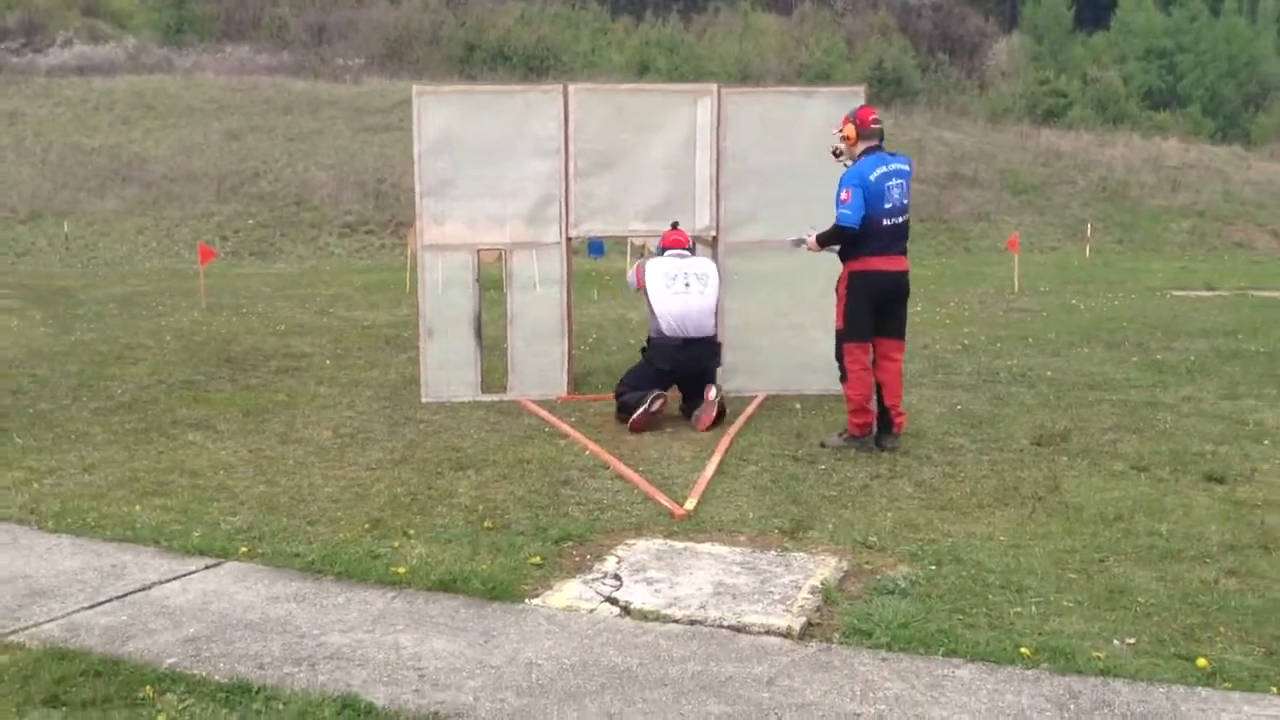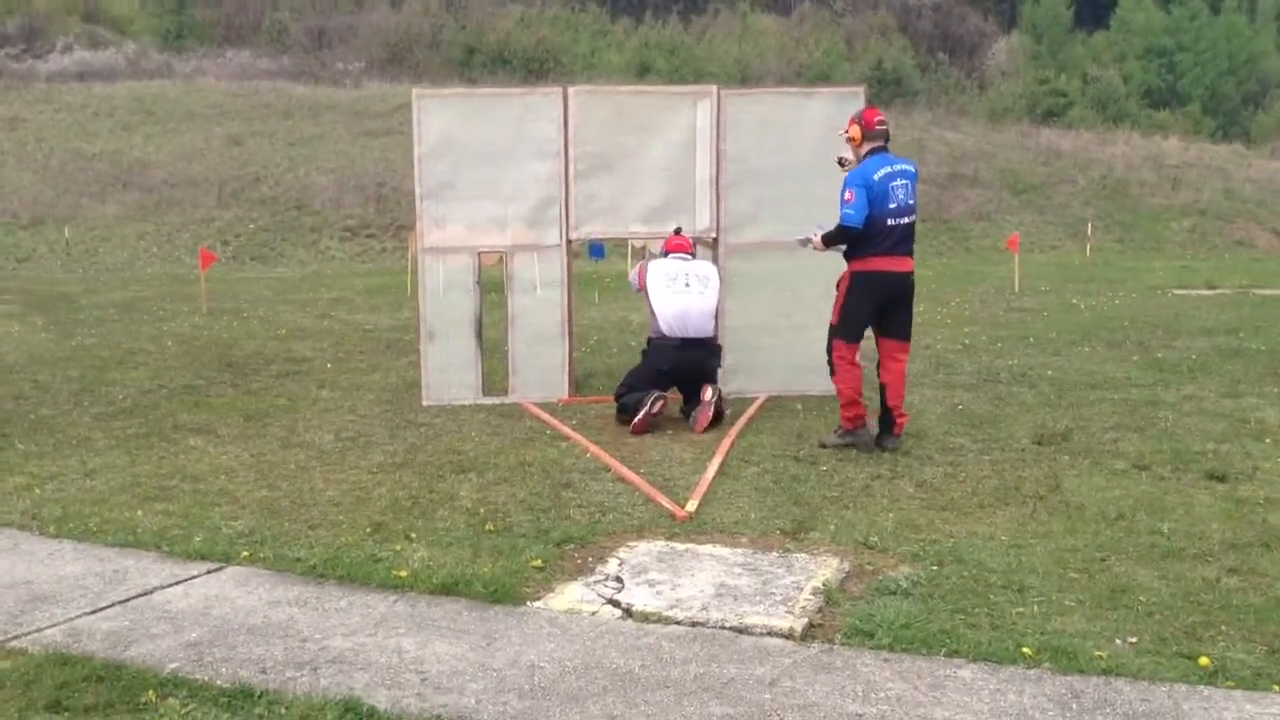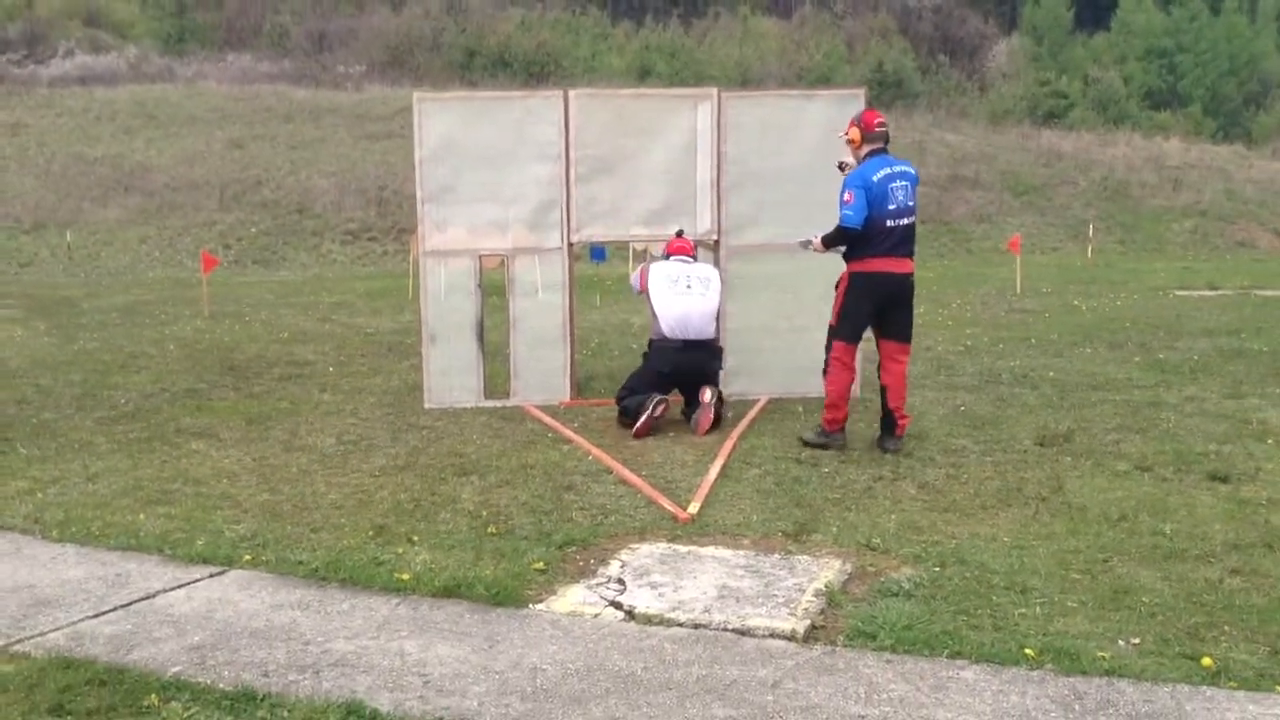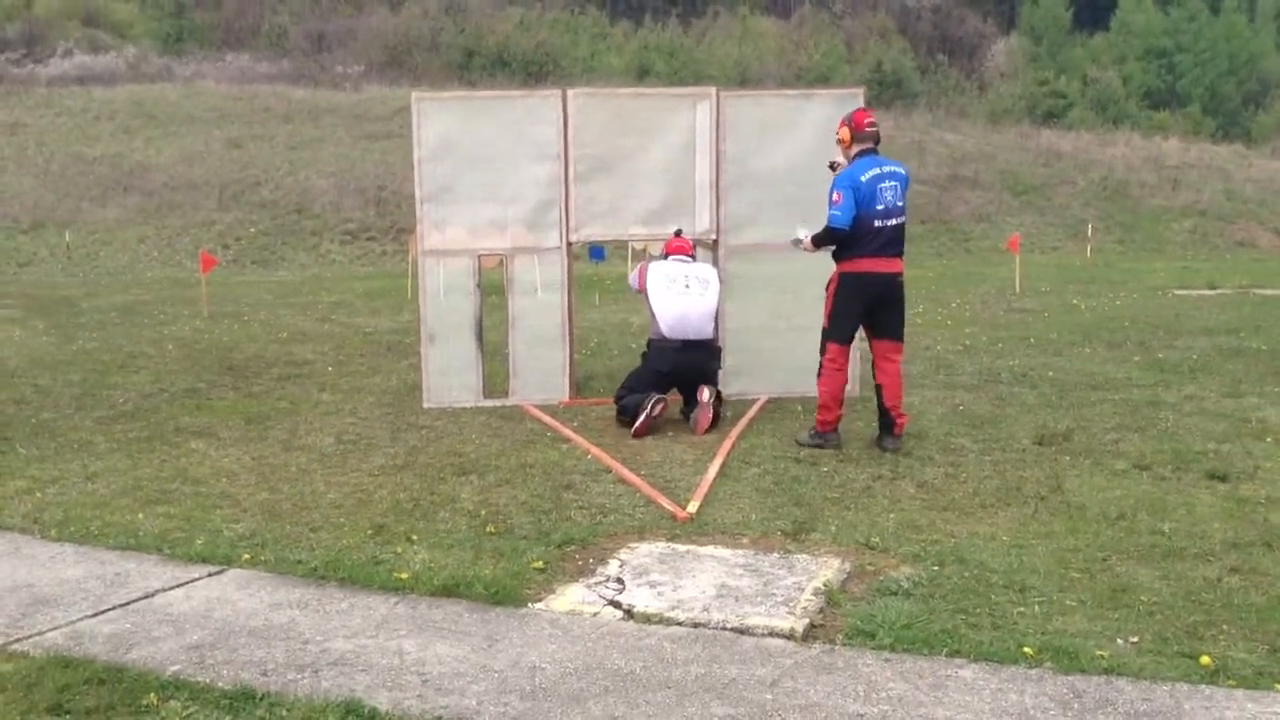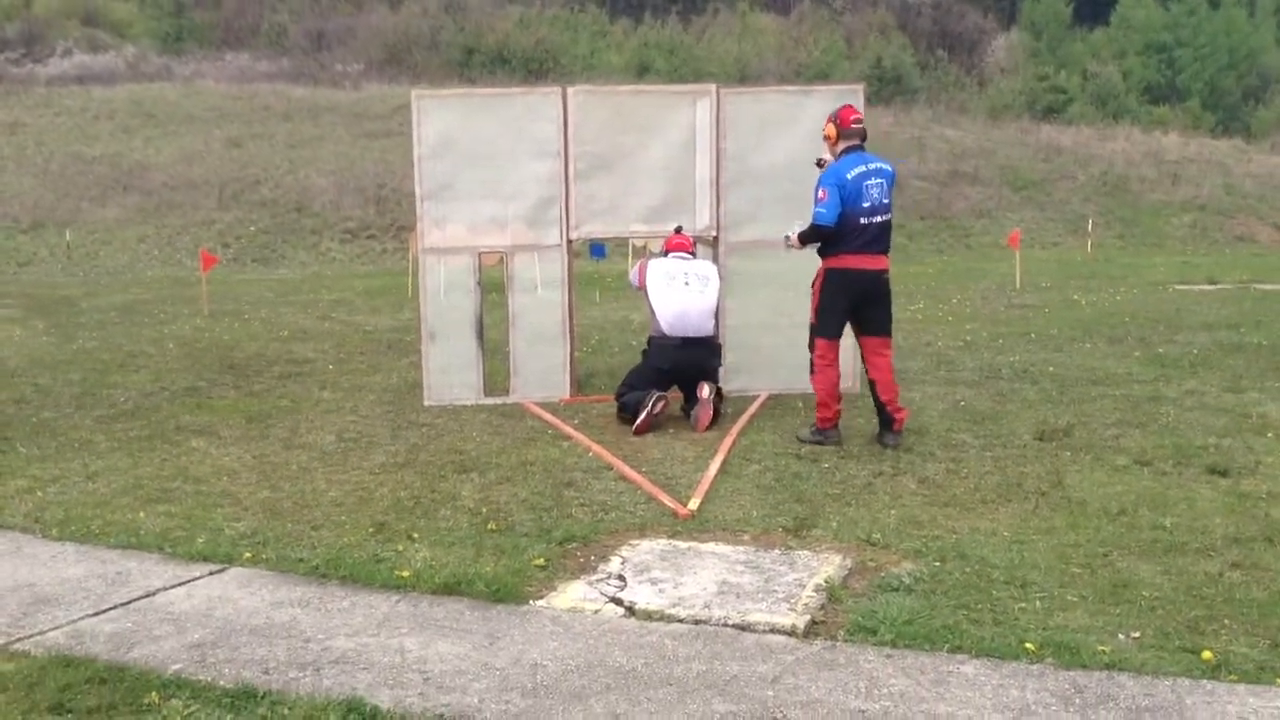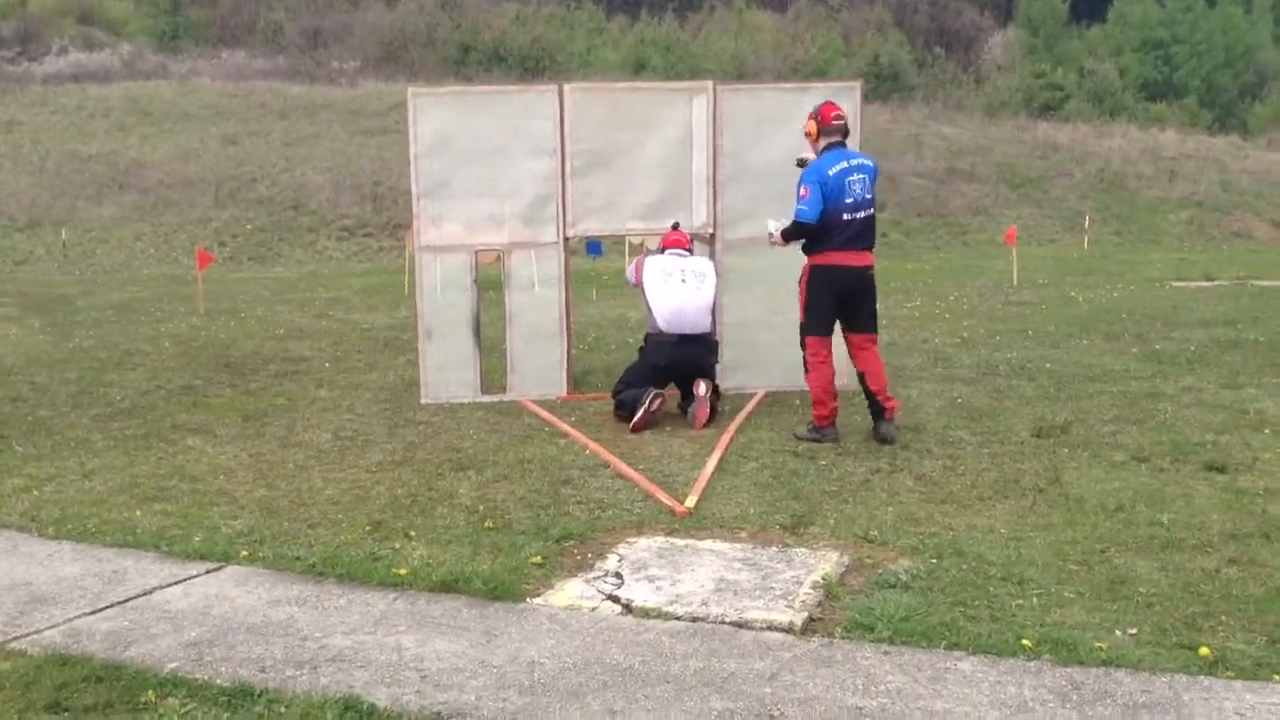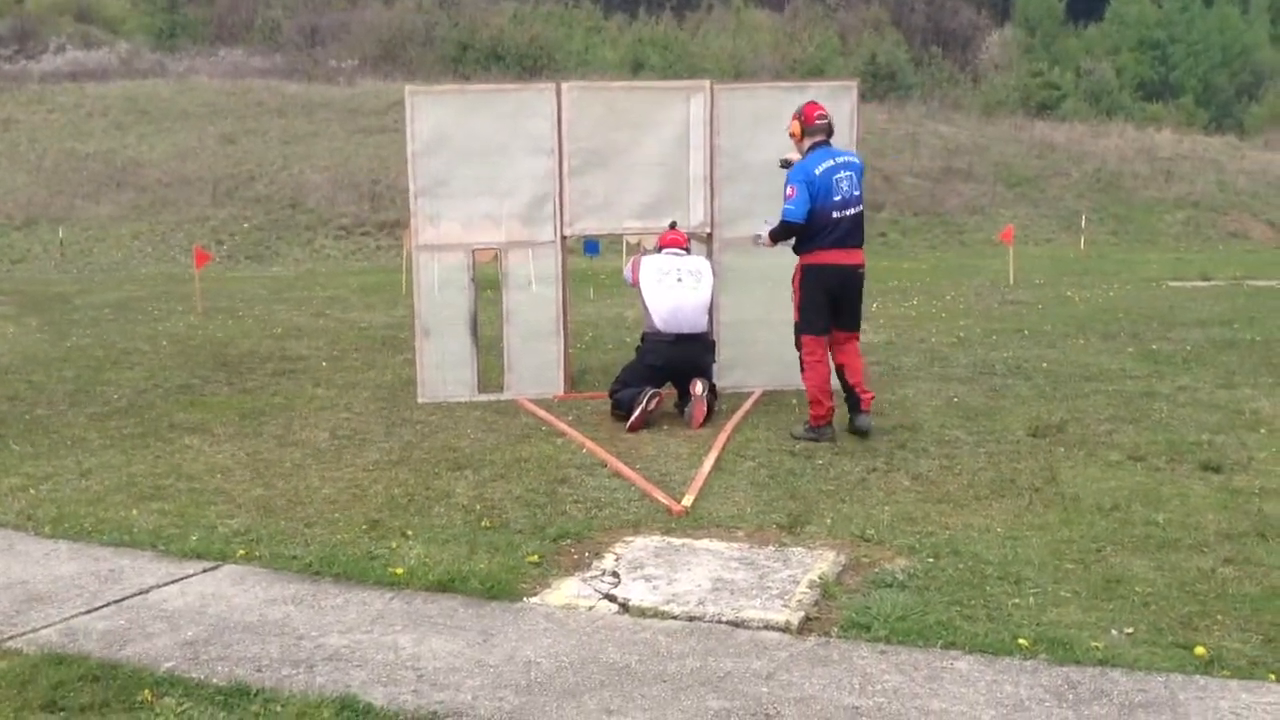
dt=0.2s
person 1, frame 1
left shoulder: (855, 175)
right shoulder: (901, 165)
left elbow: (847, 227)
left wrist: (819, 241)
right wrist: (853, 157)
left hip: (863, 274)
right hip: (897, 272)
left knee: (854, 353)
right knee: (890, 353)
left ankle: (860, 430)
right ankle: (890, 429)
person 1, frame 2
left shoulder: (859, 177)
right shoulder: (908, 168)
left elbow: (851, 227)
left wrist: (825, 240)
left hip: (867, 274)
right hip: (902, 273)
left knee: (841, 348)
right knee: (894, 353)
left ankle: (853, 426)
right ankle: (891, 430)
person 1, frame 3
left shoulder: (859, 178)
right shoulder: (909, 171)
left elbow: (850, 228)
left wrist: (825, 242)
left hip: (866, 275)
right hip: (902, 275)
left knee: (840, 351)
right knee: (895, 354)
left ankle: (833, 428)
right ankle: (893, 431)
person 1, frame 4
left shoulder: (847, 178)
right shoulder: (899, 171)
left elbow: (838, 228)
left wrist: (814, 242)
left hip: (855, 275)
right hip: (891, 275)
left knee: (834, 353)
right knee: (889, 355)
left ankle: (826, 429)
right ankle: (891, 431)
person 1, frame 5
left shoulder: (833, 175)
right shoulder: (885, 169)
left elbow: (824, 225)
left wrist: (800, 238)
left hip: (840, 272)
right hip: (877, 271)
left knee: (824, 349)
right knee: (879, 350)
left ankle: (826, 426)
right ankle: (891, 426)
person 1, frame 6
left shoulder: (815, 172)
right shoulder: (867, 164)
left elbow: (806, 222)
left wrist: (783, 236)
left hip: (825, 269)
right hip: (862, 267)
left knee: (816, 346)
right knee: (865, 345)
left ankle: (824, 423)
right ankle: (884, 417)
person 1, frame 7
left shoulder: (802, 172)
right shoulder: (853, 161)
left elbow: (794, 222)
left wrist: (771, 236)
left hip: (817, 268)
right hip: (853, 265)
left knee: (813, 346)
right knee: (847, 341)
left ankle: (821, 423)
right ankle: (861, 410)
person 2, frame 1
left shoulder: (648, 266)
right shoulder: (710, 266)
left elbow: (633, 279)
left hip: (664, 352)
right hip: (704, 352)
left knee: (625, 396)
right knee: (696, 400)
left ankle: (647, 402)
right ankle: (704, 404)
person 2, frame 2
left shoulder: (650, 268)
right shoulder: (710, 270)
left elbow: (635, 279)
left hip: (664, 352)
right hip: (703, 353)
left knee: (625, 398)
right knee: (697, 403)
left ankle: (646, 403)
right ankle: (706, 404)
person 2, frame 3
left shoulder: (651, 270)
right shoulder: (712, 273)
left elbow: (636, 282)
left hip: (665, 354)
right hip: (705, 355)
left knee: (626, 402)
right knee: (699, 406)
left ankle: (647, 406)
right ankle: (704, 406)
person 2, frame 4
left shoulder: (650, 270)
right shoulder: (710, 272)
left elbow: (634, 280)
left hip: (664, 353)
right hip: (704, 355)
left knee: (625, 401)
right knee: (700, 405)
left ankle: (646, 405)
right ankle: (703, 405)
person 2, frame 5
left shoulder: (650, 267)
right shoulder: (710, 269)
left elbow: (635, 277)
left hip: (664, 351)
right hip: (704, 352)
left knee: (625, 398)
right knee: (699, 402)
left ankle: (647, 403)
right ankle: (704, 402)
person 2, frame 6
left shoulder: (646, 264)
right shoulder: (707, 266)
left elbow: (632, 274)
left hip: (661, 348)
right hip: (701, 349)
left knee: (622, 396)
right knee: (700, 399)
left ankle: (644, 400)
right ankle: (701, 400)
person 2, frame 7
left shoulder: (643, 263)
right shoulder: (704, 265)
left elbow: (629, 273)
left hip: (658, 347)
right hip: (697, 349)
left knee: (619, 395)
right knee: (704, 396)
left ankle: (641, 399)
right ankle: (698, 399)
